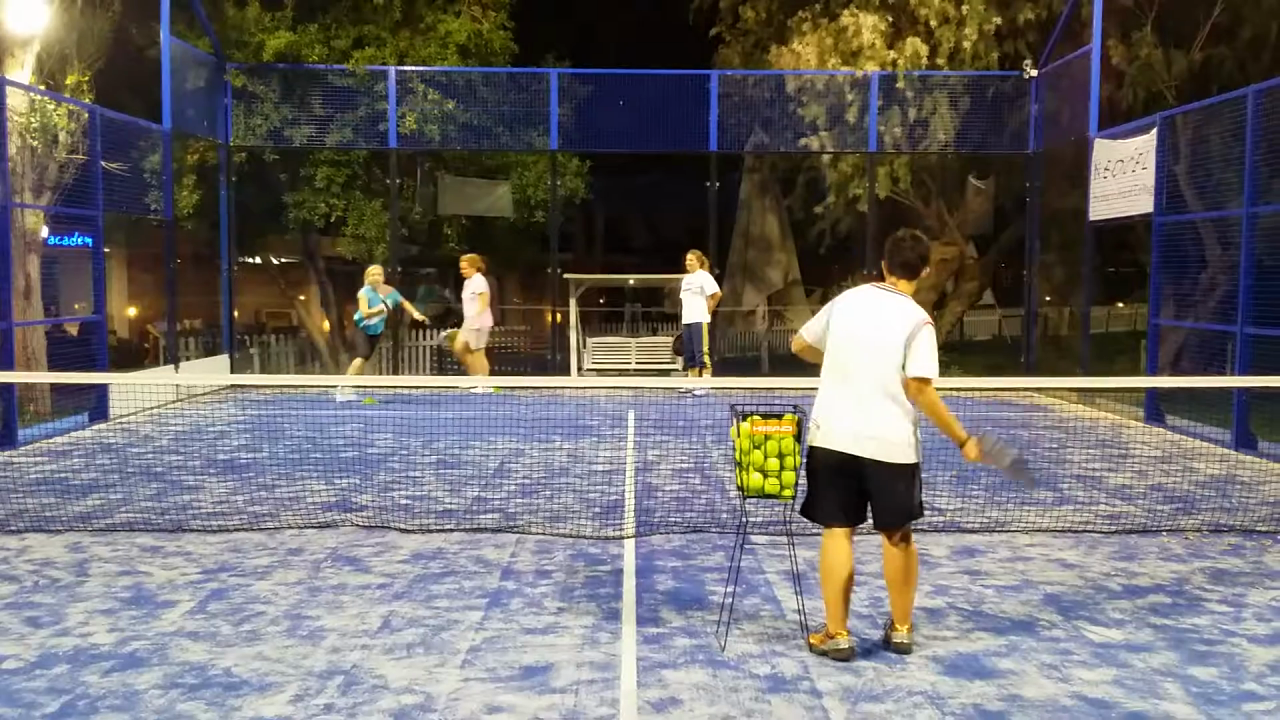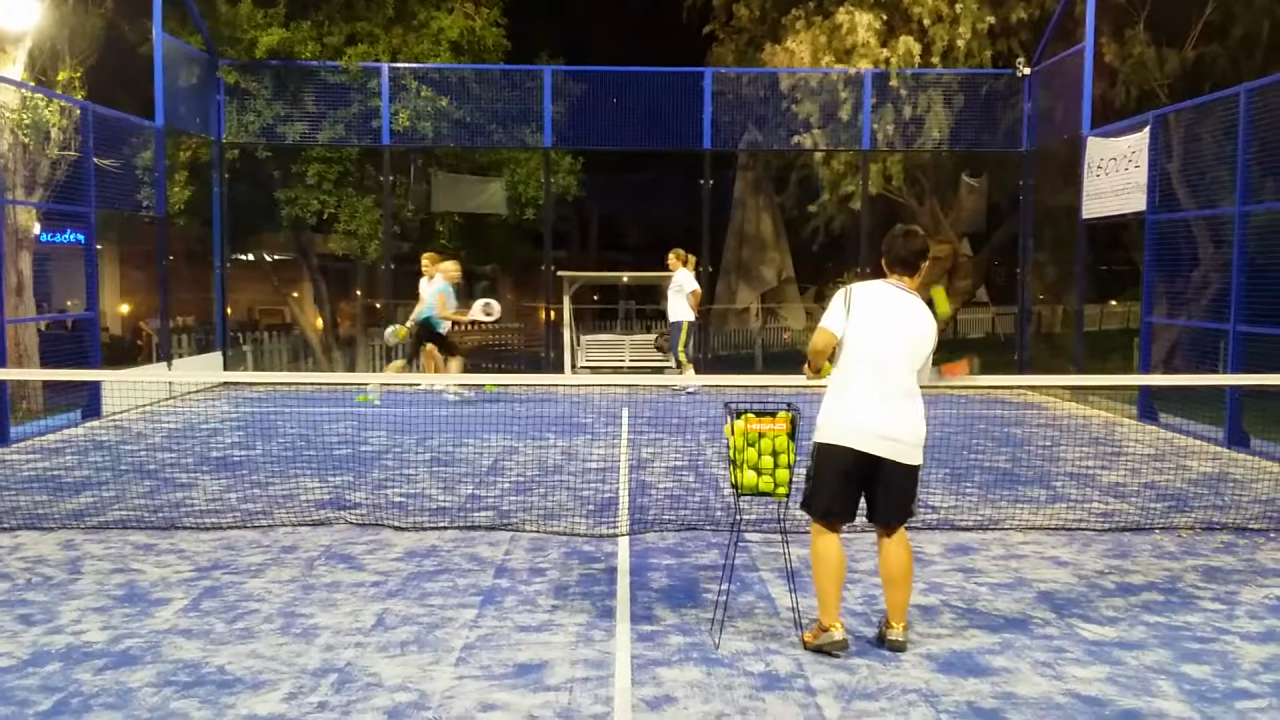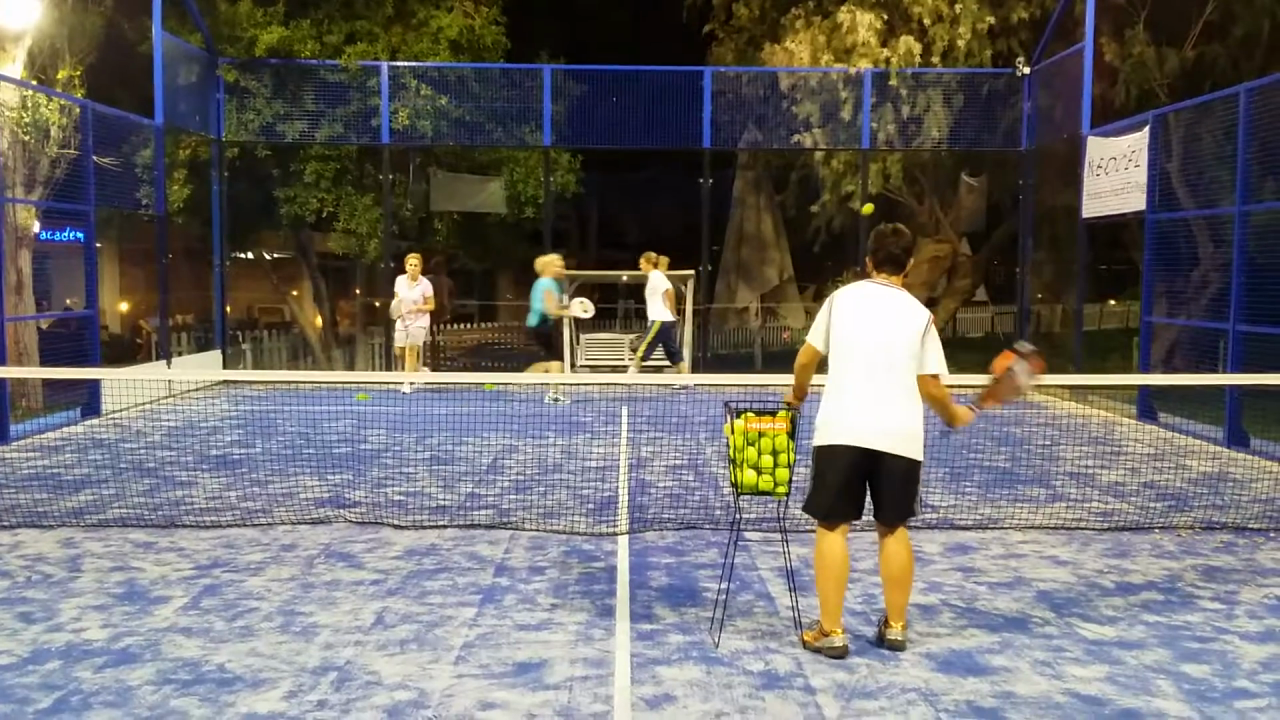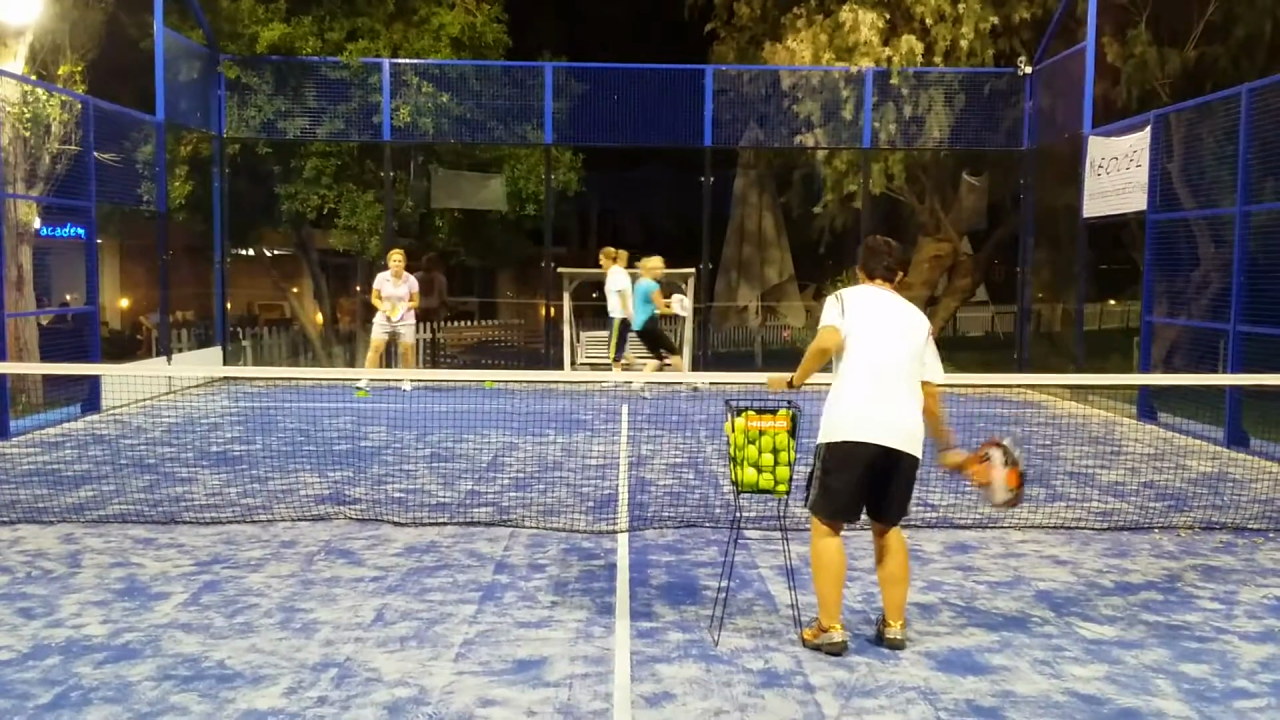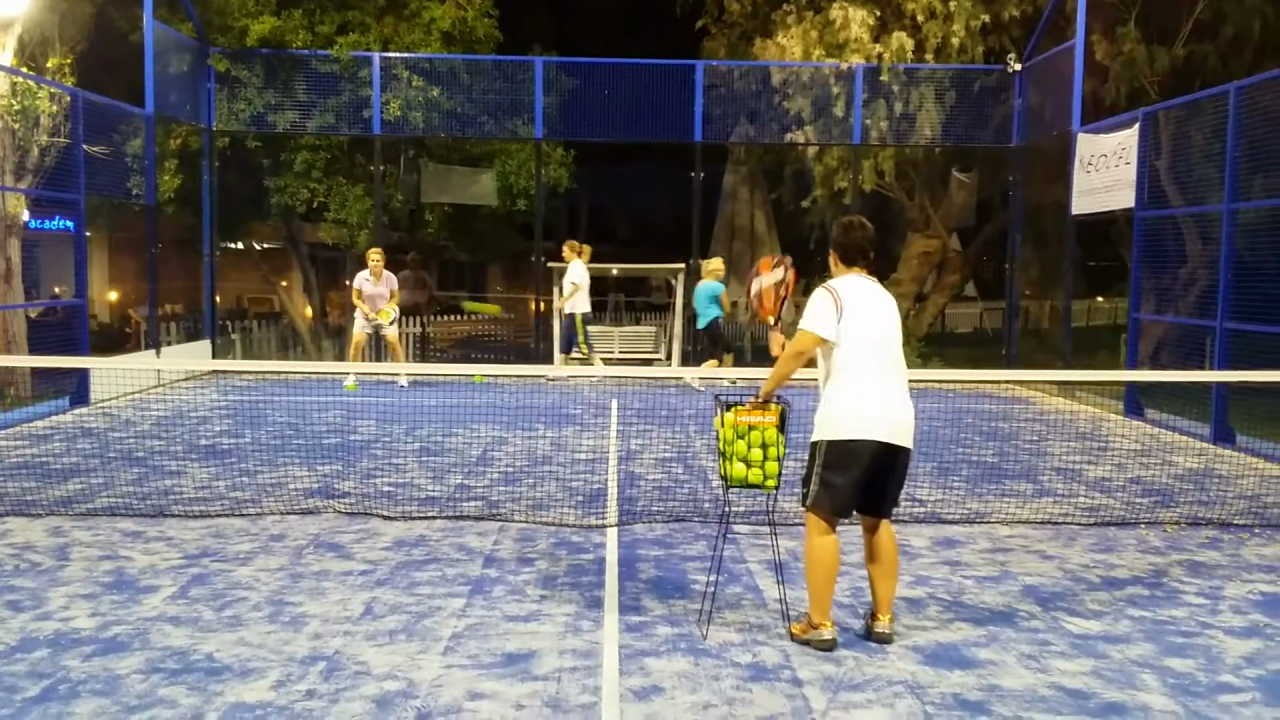
dt=0.4s
person 1, frame 1
left shoulder: (846, 299)
right shoulder: (916, 320)
left elbow: (800, 345)
right elbow: (920, 389)
right wrist: (960, 437)
left hip: (832, 436)
right hip: (890, 444)
left knee: (836, 533)
right knee: (898, 535)
left ankle: (836, 634)
right ankle: (901, 629)
person 1, frame 2
left shoulder: (853, 293)
right shoulder: (926, 319)
left elbow: (821, 344)
left wrist: (815, 366)
left hip: (842, 432)
right hip: (900, 440)
left knee: (827, 526)
right knee: (892, 531)
left ankle: (829, 627)
right ankle: (895, 627)
person 1, frame 3
left shoulder: (842, 297)
right shoulder: (919, 314)
left elbow: (806, 359)
right elbow: (930, 386)
left wrist: (797, 391)
right wrist: (954, 415)
left hip: (841, 430)
right hip: (899, 436)
left knee: (831, 528)
right knee: (893, 529)
left ankle: (831, 631)
right ankle: (895, 626)
person 1, frame 4
left shoulder: (845, 298)
right shoulder: (917, 318)
left elbow: (828, 342)
right elbow: (928, 394)
left wrist: (793, 380)
right wrist: (946, 445)
left hip: (851, 428)
right hip: (903, 435)
left knee: (826, 525)
right knee: (888, 527)
left ankle: (830, 629)
right ankle: (893, 625)
person 1, frame 5
left shoulder: (832, 292)
right shoulder: (885, 298)
left elbow: (802, 347)
left wrist: (765, 391)
left hip: (848, 425)
right hip: (895, 424)
left knee: (821, 520)
right knee: (877, 521)
left ankle: (820, 624)
right ankle: (882, 619)
